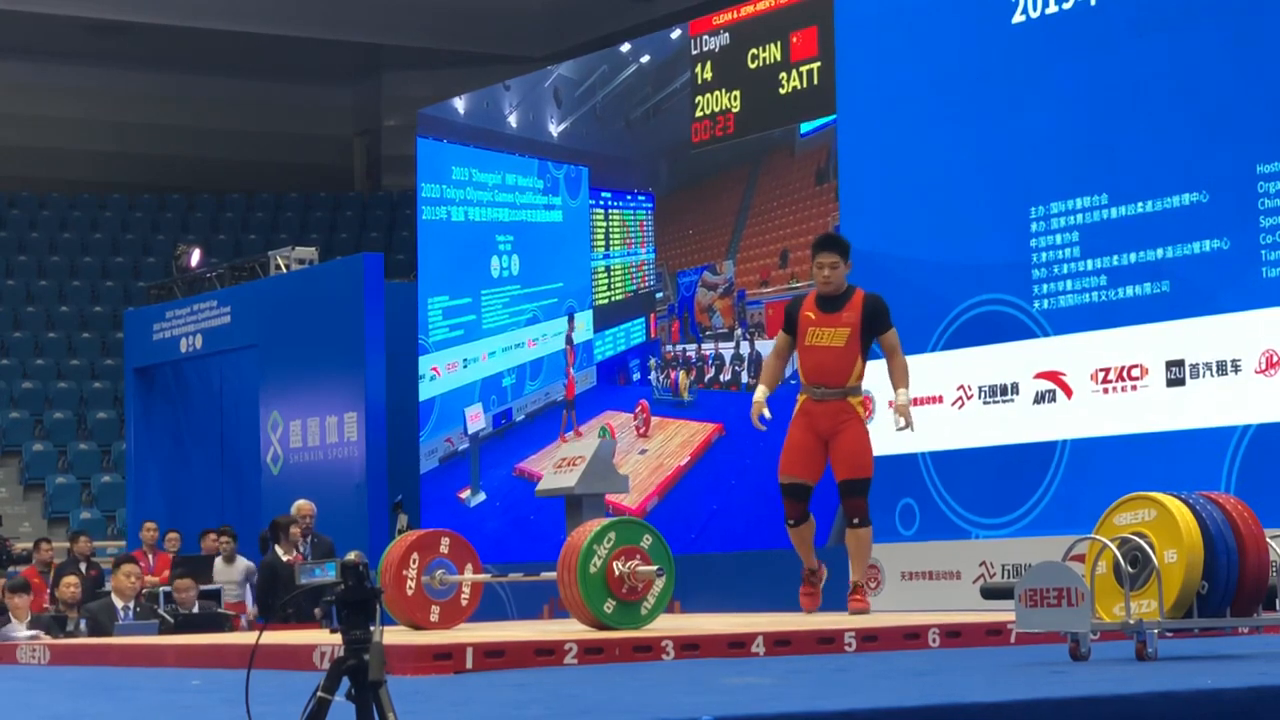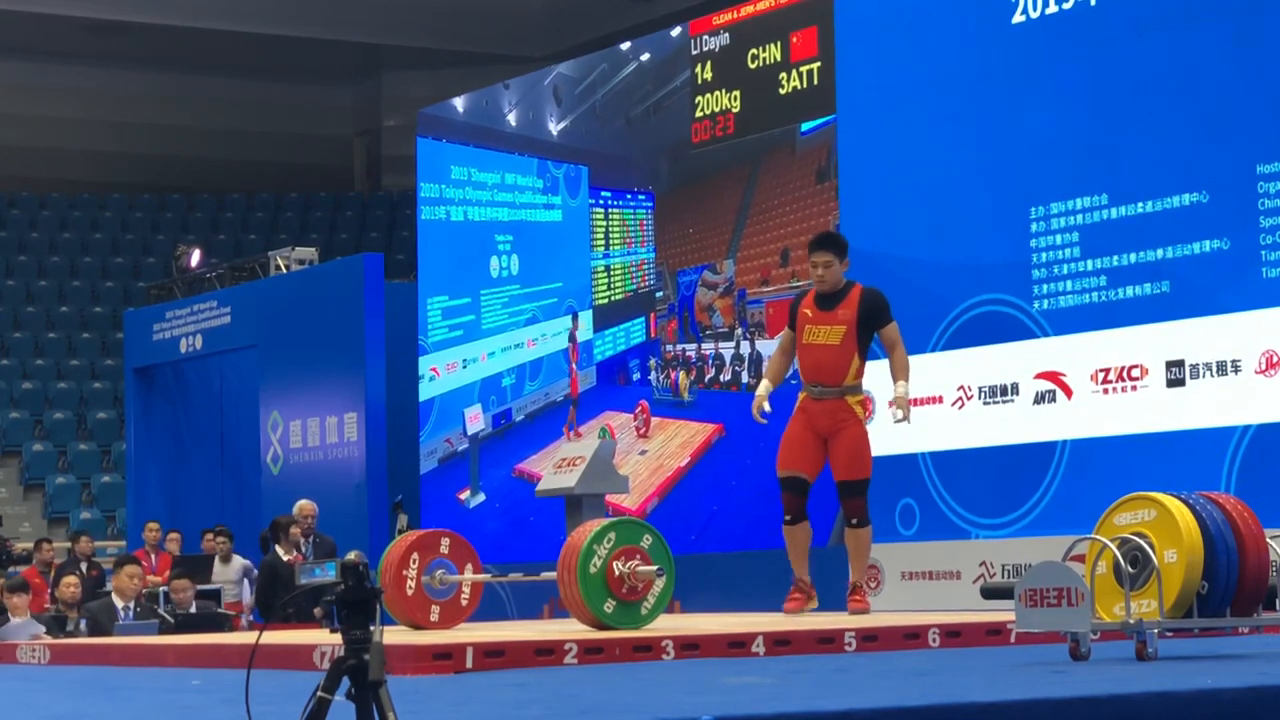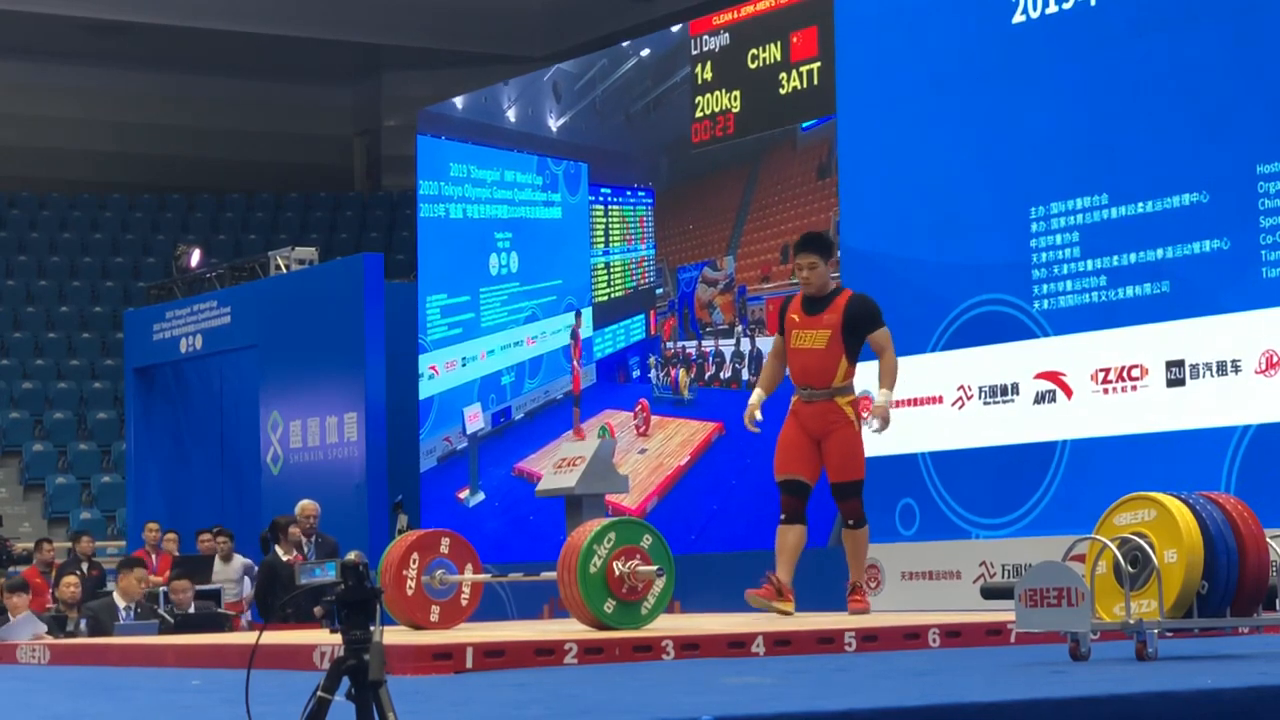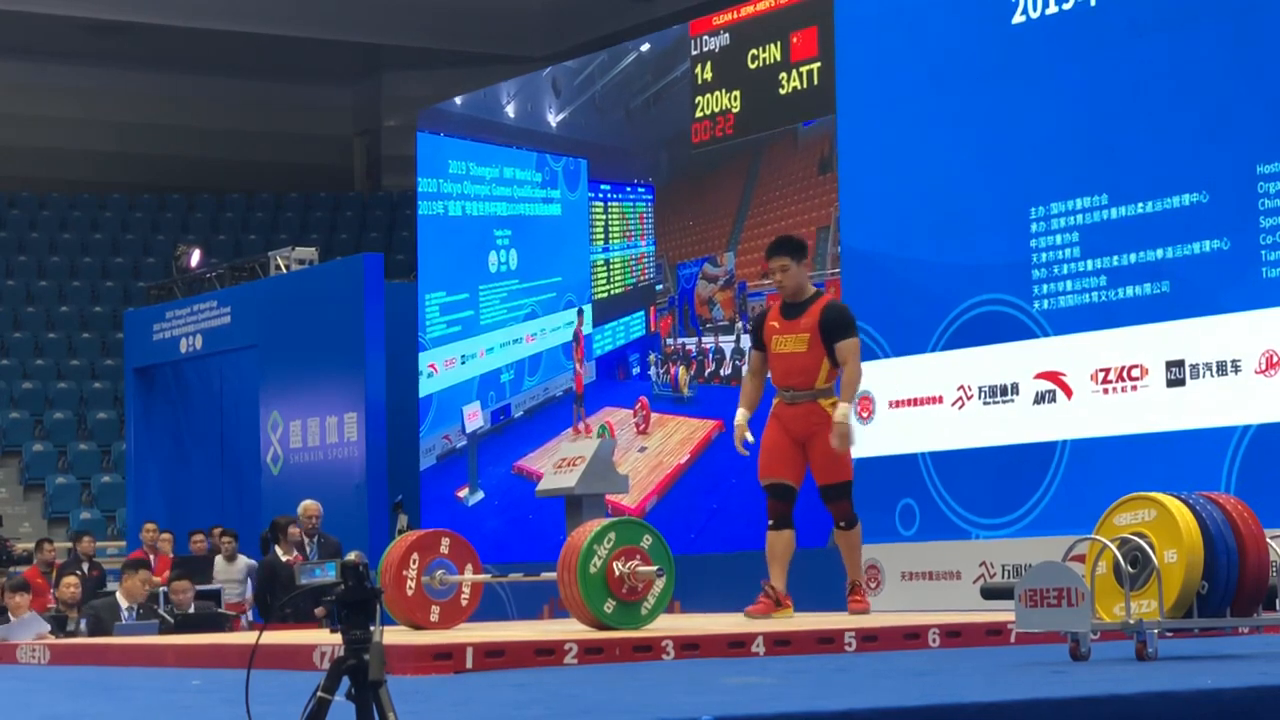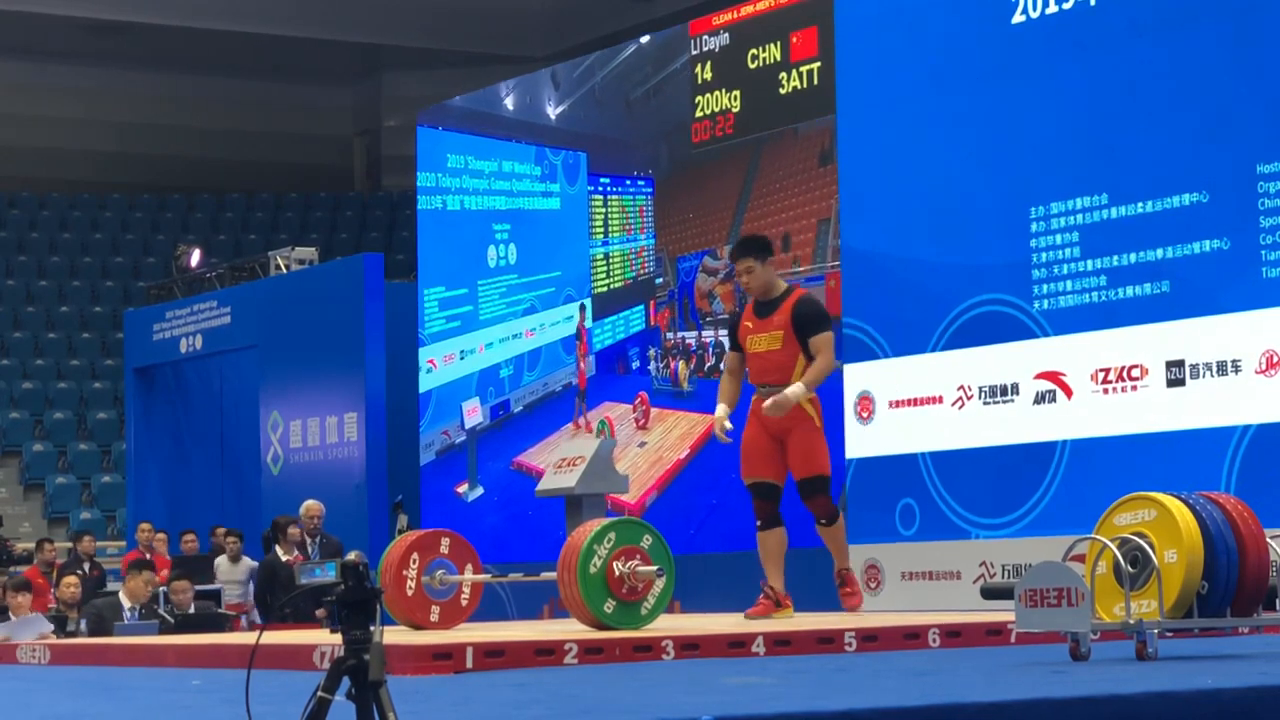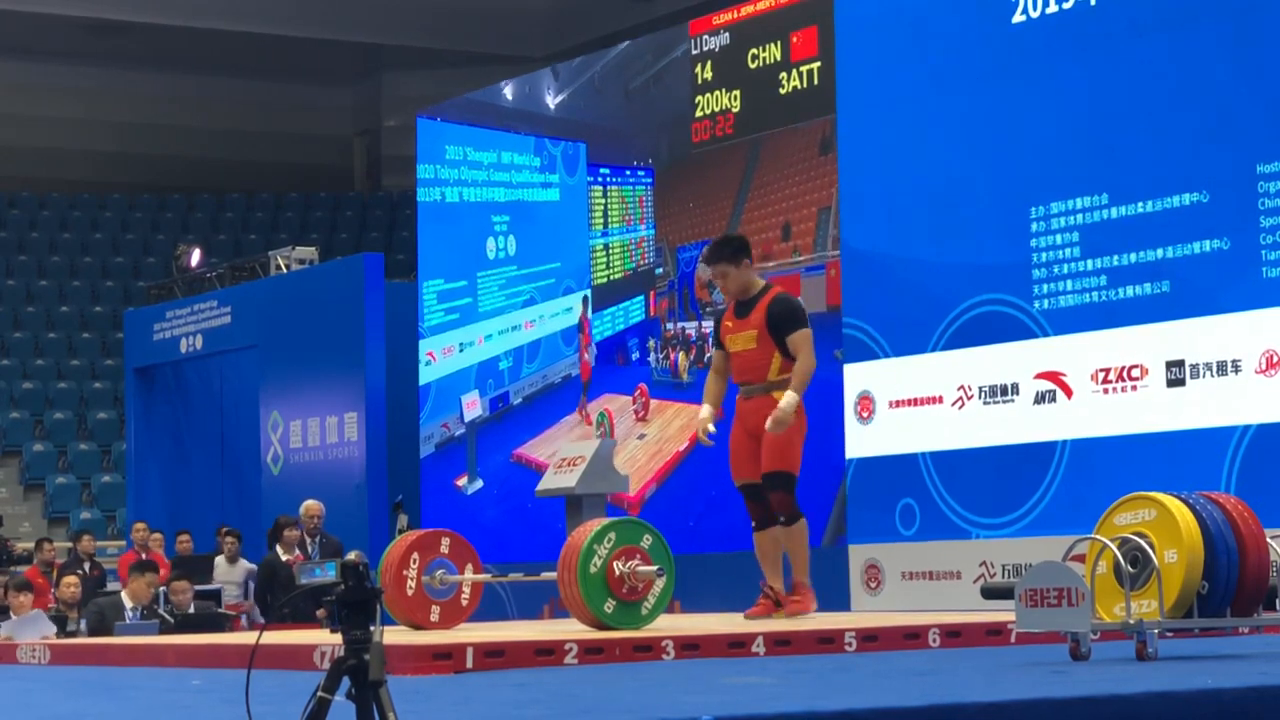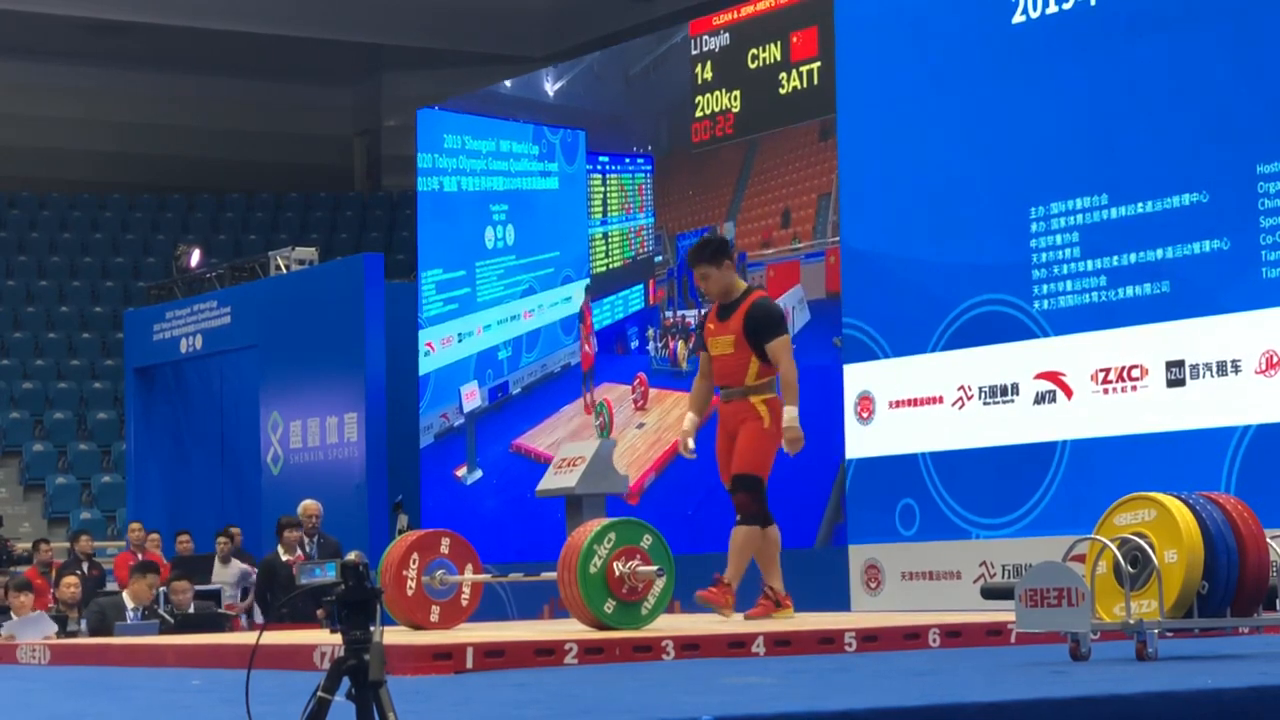
dt=0.2s
person 1, frame 1
left shoulder: (869, 305)
right shoulder: (798, 306)
left elbow: (893, 352)
right elbow: (779, 354)
left wrist: (902, 397)
right wrist: (761, 394)
left hip: (848, 411)
right hip: (807, 409)
left knee: (854, 501)
right knee: (792, 497)
left ankle: (857, 587)
right ankle: (812, 571)
person 1, frame 2
left shoulder: (868, 300)
right shoulder: (801, 303)
left elbow: (895, 346)
right elbow: (785, 350)
left wrist: (901, 390)
right wrist: (764, 387)
left hip: (847, 409)
right hip: (807, 408)
left knee: (853, 501)
right knee: (792, 496)
left ankle: (857, 588)
right ankle: (802, 586)
person 1, frame 3
left shoulder: (856, 306)
right shoulder: (789, 308)
left elbow: (886, 352)
right elbow: (776, 357)
left wrist: (884, 396)
right wrist: (758, 396)
left hip: (839, 411)
right hip: (799, 411)
left knee: (849, 502)
right knee: (790, 500)
left ankle: (856, 587)
right ankle: (781, 587)
person 1, frame 4
left shoulder: (832, 312)
right shoulder: (766, 319)
left elbow: (852, 366)
right elbow: (755, 372)
left wrist: (843, 412)
right wrist: (742, 417)
left hip: (820, 414)
right hip: (781, 414)
left knee: (839, 503)
right knee: (777, 505)
left ankle: (855, 585)
right ankle: (777, 594)
person 1, frame 5
left shoulder: (805, 307)
right shoulder: (741, 318)
left elbow: (826, 359)
right elbow: (733, 372)
left wrist: (792, 393)
right wrist: (722, 409)
left hip: (800, 410)
right hip: (760, 412)
left knee: (817, 498)
right knee: (764, 504)
left ankle: (846, 574)
right ankle: (775, 593)
person 1, frame 6
left shoulder: (781, 304)
right shoulder: (725, 316)
left elbow: (806, 358)
right elbow: (719, 371)
left wrist: (789, 403)
right wrist: (707, 410)
left hip: (778, 408)
right hip: (745, 411)
left knee: (780, 497)
right knee: (756, 504)
left ankle: (802, 584)
right ankle: (777, 594)
person 1, frame 7
left shoulder: (761, 309)
right shoulder: (710, 317)
left elbow: (786, 364)
right elbow: (704, 376)
left wrist: (790, 417)
right wrist: (691, 421)
left hip: (759, 411)
right hip: (728, 414)
left knee: (745, 499)
right knee: (754, 506)
left ankle: (725, 589)
right ankle: (777, 595)
